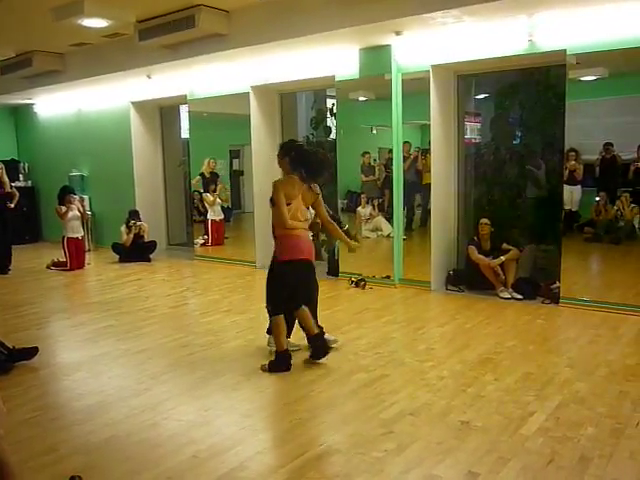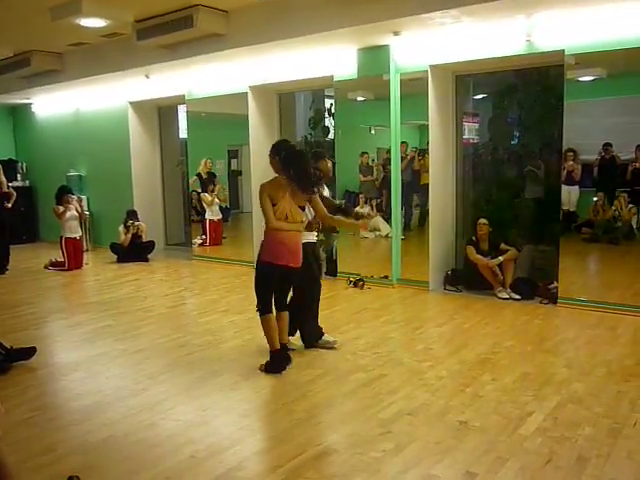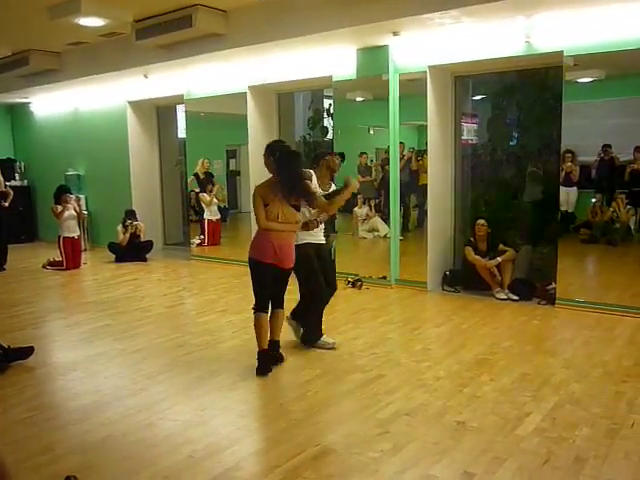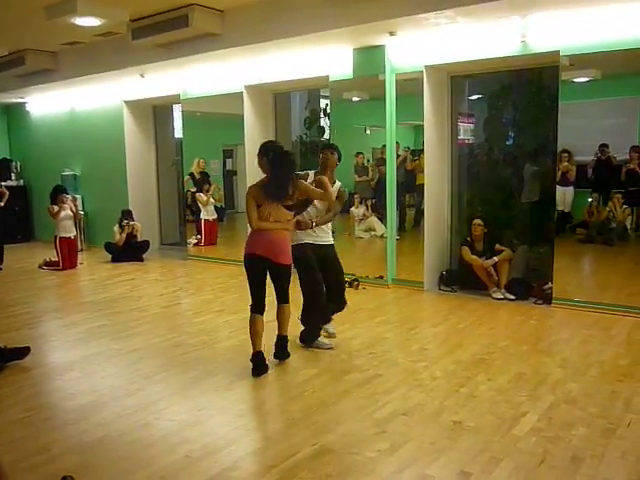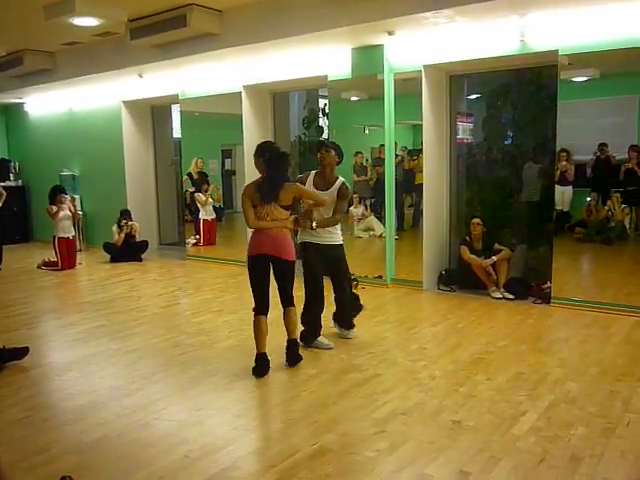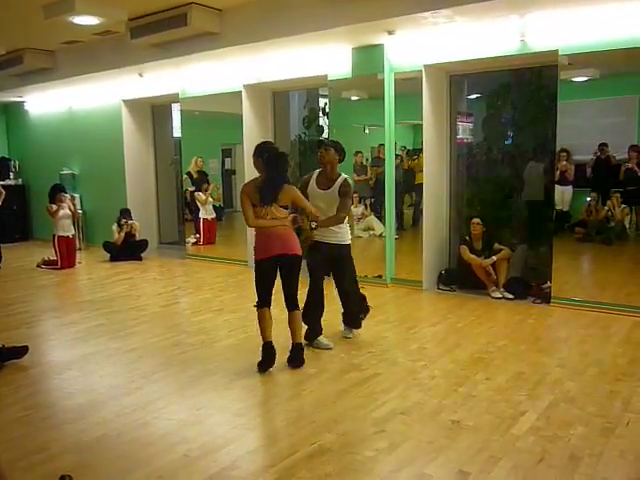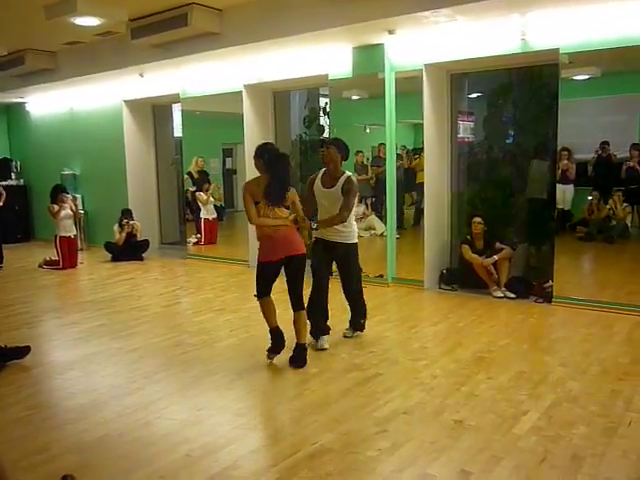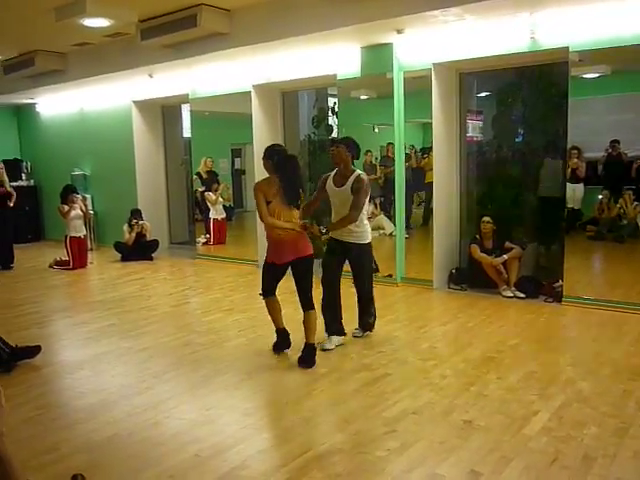
dt=0.1s
person 1, frame 1
left shoulder: (280, 185)
right shoulder: (311, 186)
left elbow: (282, 222)
right elbow: (326, 220)
left wrist: (301, 224)
right wrist: (346, 240)
left hip: (287, 248)
right hip: (305, 247)
left knee: (275, 304)
right knee: (295, 299)
left ankle: (281, 357)
right ankle: (317, 340)
person 1, frame 2
left shoulder: (268, 187)
right shoulder: (306, 187)
left elbow: (270, 223)
right elbow: (326, 219)
left wrist: (295, 226)
right wrist: (354, 223)
left hip: (273, 250)
right hip: (295, 251)
left knee: (264, 304)
right knee: (281, 302)
left ankle: (276, 358)
right ankle: (283, 350)
person 1, frame 3
left shoulder: (261, 189)
right shoulder: (302, 186)
left elbow: (262, 224)
right elbow: (328, 209)
left wrist: (281, 225)
right wrist: (350, 189)
left hip: (261, 249)
right hip: (286, 250)
left knee: (261, 304)
right knee: (278, 300)
left ankle: (265, 356)
right ankle: (273, 349)
person 1, frame 4
left shoulder: (253, 190)
right shoulder: (294, 186)
left elbow: (254, 224)
right elbow: (328, 197)
left wrist: (285, 224)
left hip: (256, 248)
right hip: (281, 249)
left knee: (257, 305)
right knee: (283, 297)
left ankle: (258, 358)
right ankle: (281, 346)
person 1, frame 5
left shoulder: (249, 190)
right shoulder: (291, 188)
left elbow: (252, 223)
right elbow: (322, 202)
left wrist: (281, 222)
left hip: (258, 247)
right hip: (283, 246)
left knee: (261, 305)
right knee: (287, 298)
left ankle: (261, 359)
right ankle: (292, 349)
person 1, frame 6
left shoulder: (247, 188)
right shoulder: (288, 189)
left elbow: (251, 221)
right elbow: (314, 215)
left wrist: (280, 221)
left hip: (265, 247)
right hip: (289, 244)
left knee: (264, 301)
right knee: (292, 299)
left ankle: (268, 349)
right ankle: (297, 352)
person 1, frame 7
left shoulder: (250, 187)
right shoulder: (287, 188)
left elbow: (253, 219)
right elbow: (301, 219)
left wrist: (278, 222)
left hip: (270, 247)
right hip: (294, 245)
left knee: (263, 293)
right knee: (297, 299)
left ankle: (276, 336)
right ankle: (300, 351)
person 1, frame 8
left shoulder: (260, 187)
right shoulder: (295, 188)
left elbow: (265, 219)
left wrist: (287, 226)
left hip: (278, 248)
right hip: (302, 246)
left knee: (268, 291)
right knee: (306, 299)
left ankle: (282, 336)
right ankle: (309, 351)
person 2, frame 1
left shoulder: (311, 185)
right shoulder: (303, 177)
left elbow: (323, 216)
left hip: (302, 240)
right hip: (294, 241)
left knee: (296, 290)
right knee: (308, 288)
left ankle: (278, 336)
right ankle: (315, 336)
person 2, frame 2
left shoulder: (324, 190)
left elbow: (330, 207)
left hip: (310, 239)
right hip: (298, 239)
left knee: (305, 287)
right knee: (310, 287)
left ankle: (287, 330)
right ankle: (313, 336)
person 2, frame 3
left shoulder: (335, 190)
right shoulder: (307, 177)
left wrist: (315, 221)
left hip: (319, 241)
right hip: (300, 240)
left knee: (330, 286)
right knee: (316, 288)
left ankle: (298, 318)
right ankle: (312, 336)
person 2, frame 4
left shoulder: (339, 189)
right shoulder: (304, 178)
left elbow: (331, 215)
left wrist: (313, 223)
left hip: (325, 242)
right hip: (302, 241)
left knee: (337, 286)
right knee: (314, 289)
left ankle: (324, 319)
right ankle: (310, 336)
person 2, frame 5
left shoulder: (342, 187)
right shoulder: (304, 179)
left elbow: (336, 218)
left wrist: (314, 224)
left hip: (332, 243)
right hip: (308, 242)
left knee: (343, 287)
right knee: (314, 289)
left ankle: (344, 322)
right ankle: (311, 334)
person 2, frame 6
left shoulder: (345, 184)
right shoulder: (309, 180)
left elbow: (341, 216)
left wrist: (315, 224)
left hip: (340, 242)
right hip: (317, 241)
left knee: (347, 286)
right knee: (315, 287)
left ankle: (352, 322)
right ankle: (313, 333)
person 2, frame 7
left shoulder: (349, 181)
right shoulder: (315, 179)
left elbow: (344, 215)
right elbow: (306, 208)
left wrist: (315, 226)
left hip: (346, 240)
right hip: (323, 238)
left knee: (351, 285)
right knee: (319, 284)
left ankle: (357, 324)
right ankle: (320, 332)
person 2, frame 8
left shoulder: (360, 181)
right shoulder: (328, 179)
left elbow: (354, 215)
right elbow: (311, 205)
left wrist: (326, 229)
left hip: (358, 240)
right hip: (336, 238)
left knee: (363, 285)
right knee: (330, 283)
left ankle: (366, 324)
right ankle: (335, 332)
